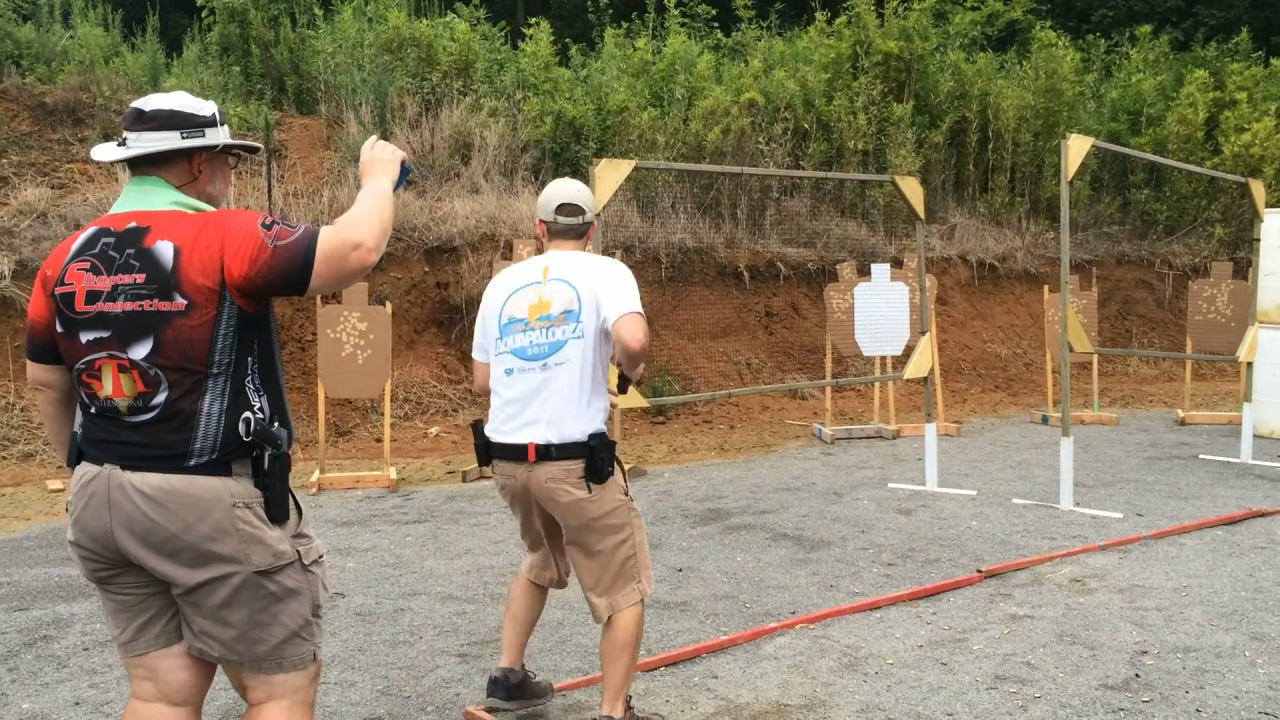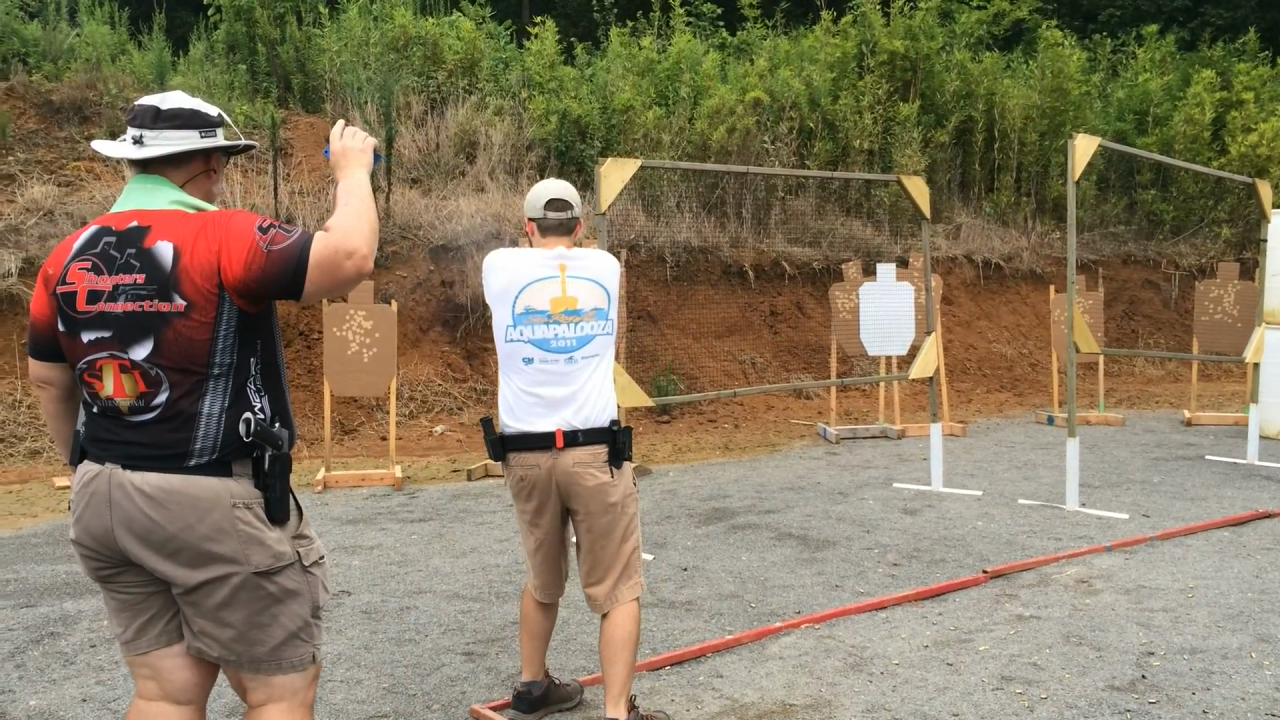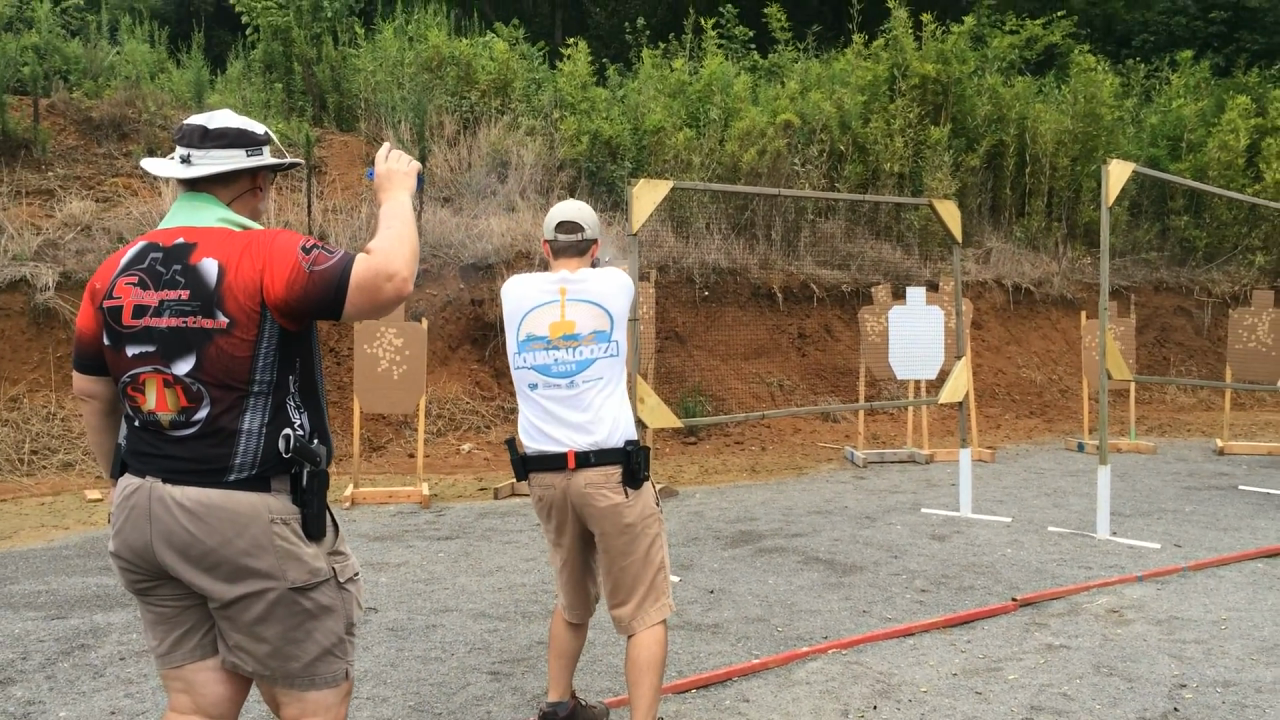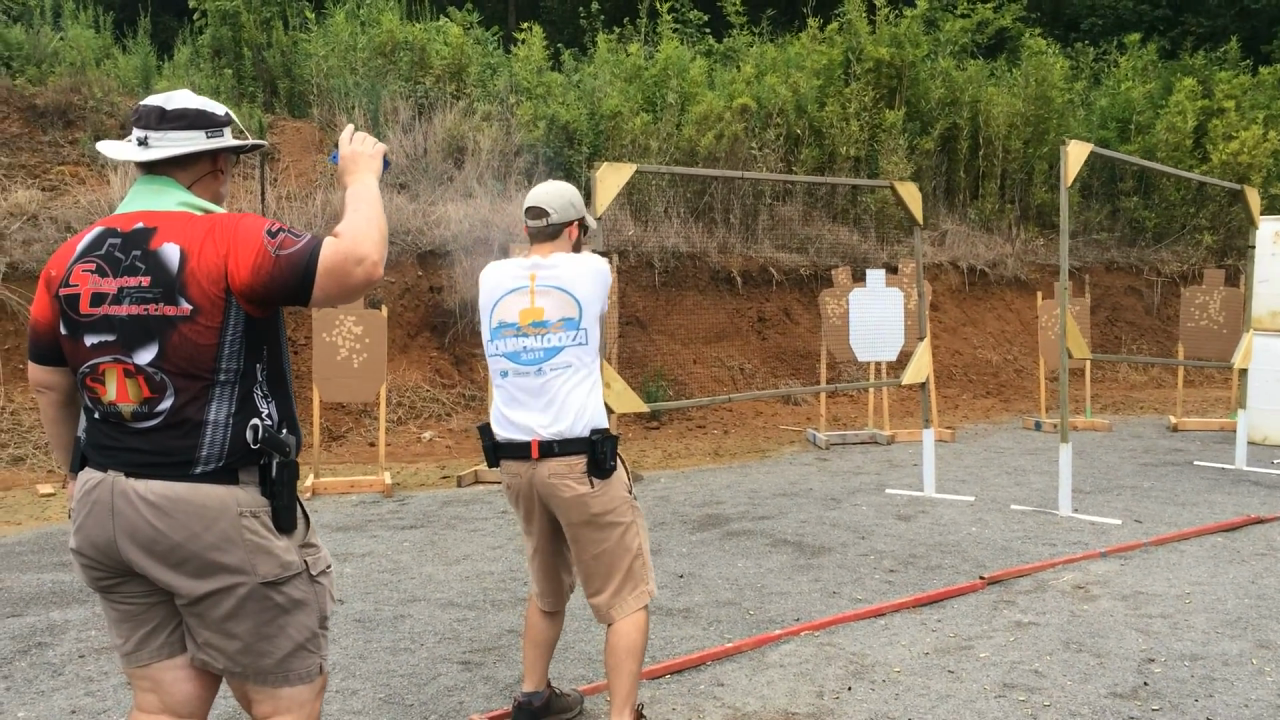
dt=1s
person 1, frame 1
left shoulder: (66, 259)
right shoulder: (225, 239)
left elbow: (46, 382)
right elbow: (356, 249)
left wrist: (85, 469)
right wrist: (378, 178)
left hip: (103, 501)
right hip: (212, 501)
person 1, frame 2
left shoulder: (68, 256)
right shoulder: (224, 238)
left elbow: (48, 382)
right elbow: (350, 257)
right wrist: (353, 171)
left hip: (103, 501)
right hip: (213, 502)
person 1, frame 3
left shoulder: (116, 269)
right shoulder: (268, 257)
left elbow: (91, 394)
right elbow: (389, 279)
left wrist: (128, 486)
right wrist: (395, 195)
left hip: (143, 514)
right hip: (250, 516)
person 1, frame 4
left shoulder: (71, 256)
right shoulder: (233, 240)
left elbow: (48, 385)
right elbow: (359, 264)
left wrist: (86, 480)
right wrist: (360, 177)
left hip: (104, 509)
right hip: (217, 510)
person 2, frame 1
left shoulder: (504, 282)
right shoulder: (607, 273)
left elbow: (480, 380)
right elbow: (632, 343)
right wrist: (626, 362)
left hip: (508, 460)
right hip: (576, 463)
left knee: (541, 564)
right knee: (624, 591)
left ankle: (507, 675)
person 2, frame 2
left shoulder: (500, 266)
right shoulder: (605, 266)
left hip: (525, 454)
right hip: (594, 450)
left knee: (542, 577)
right knee: (618, 588)
person 2, frame 3
left shoulder: (515, 291)
right shoulder: (615, 284)
left hip: (545, 475)
right hip: (611, 471)
left knee: (573, 599)
right knee: (645, 610)
person 2, frame 4
left shoulder: (493, 277)
right shoulder: (589, 270)
left hip: (517, 462)
right hip: (580, 459)
left knee: (550, 588)
right knee: (627, 595)
